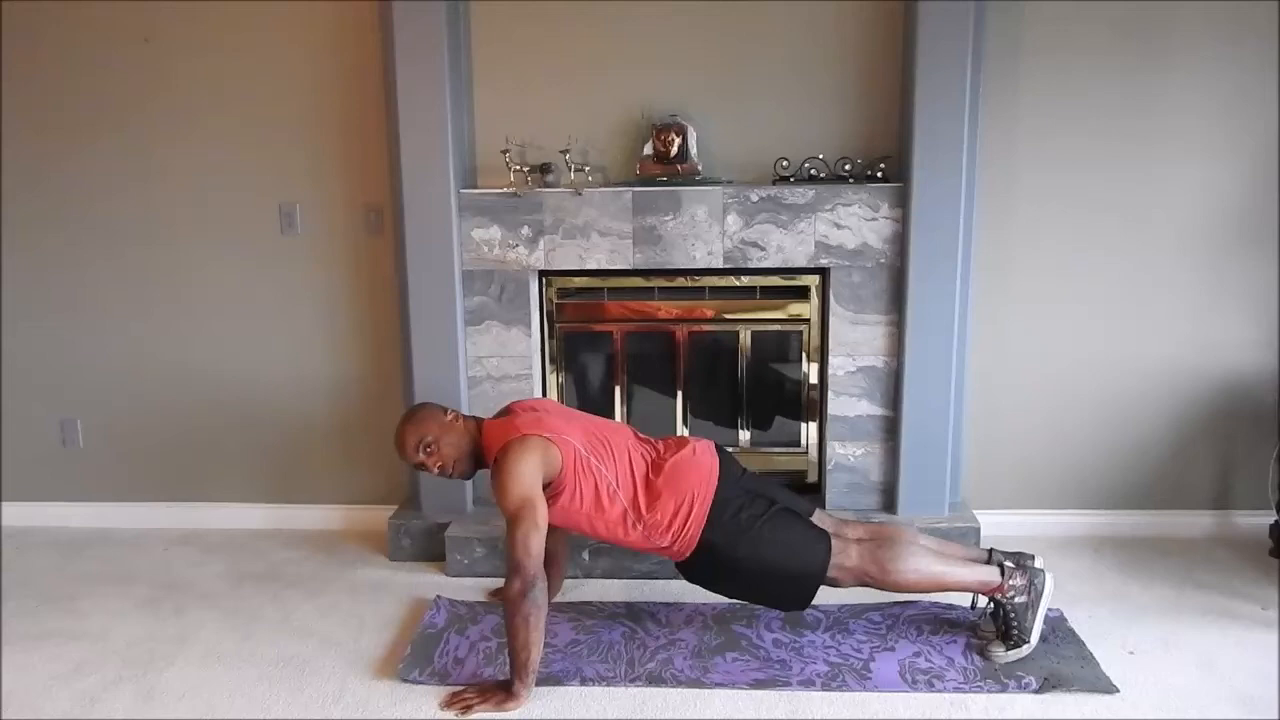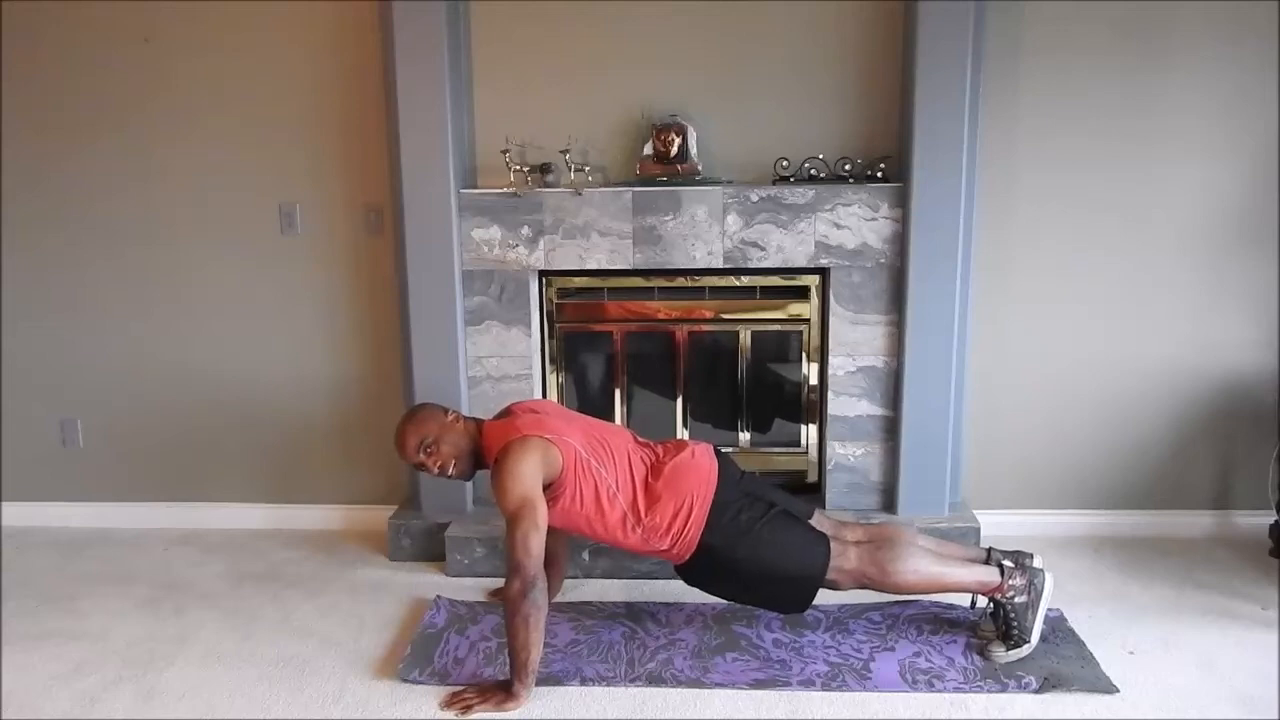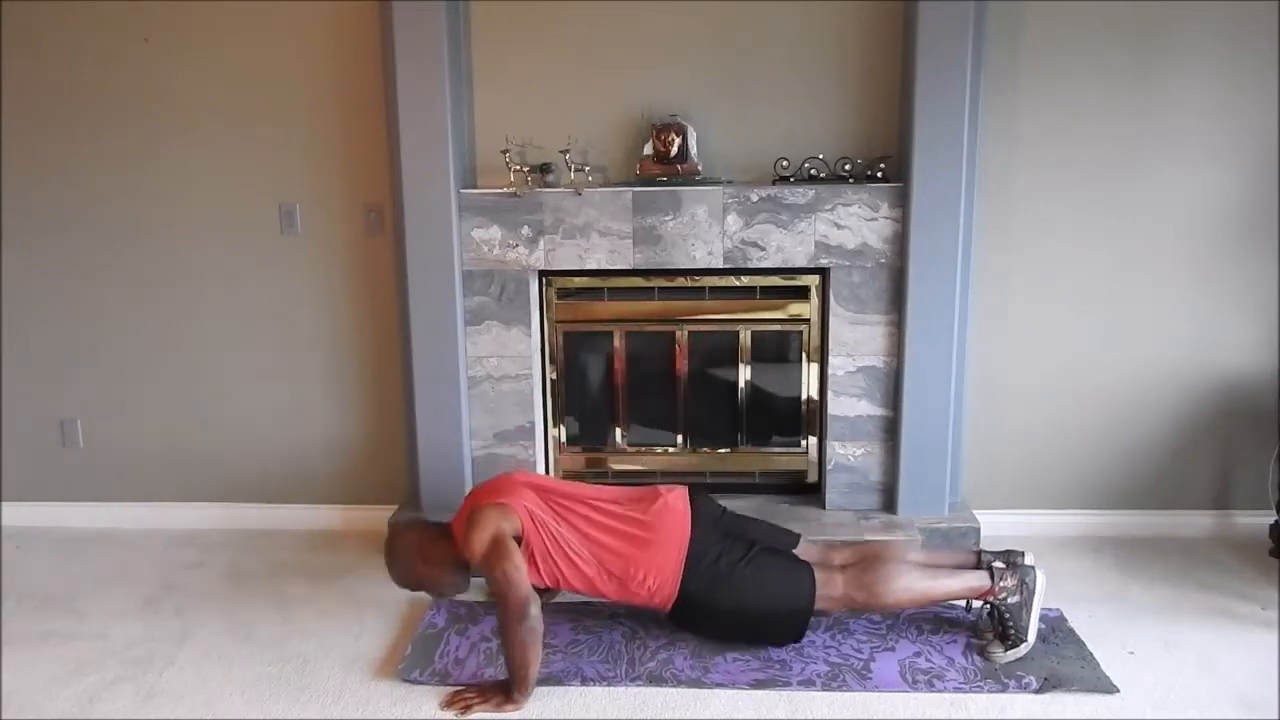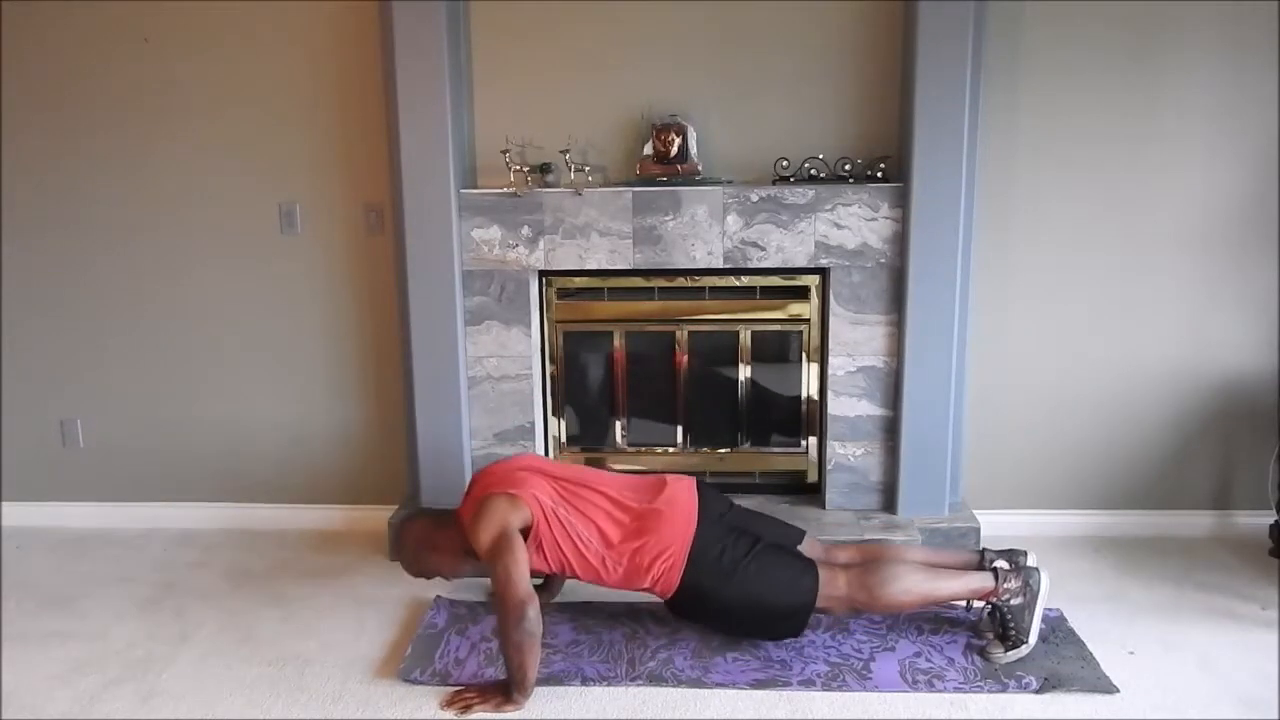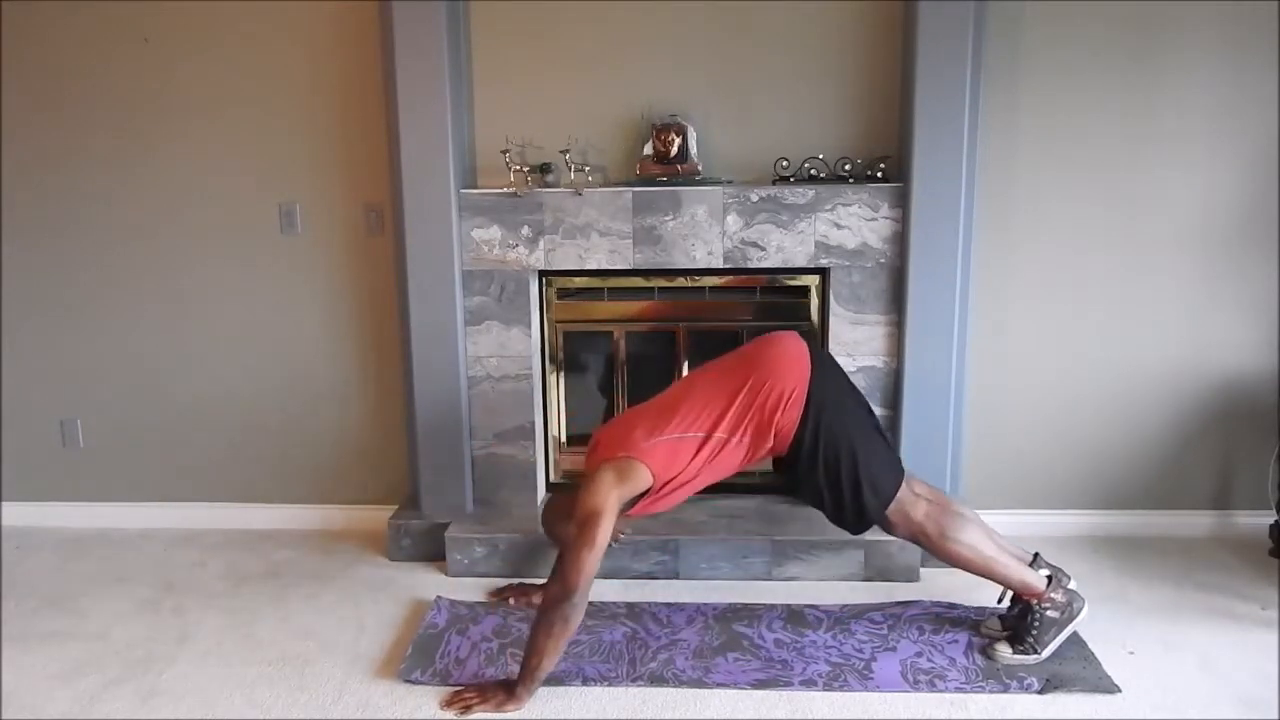
dt=1s
person 1, frame 1
left shoulder: (512, 462)
right shoulder: (517, 420)
left elbow: (523, 581)
right elbow: (558, 514)
right wrist: (542, 592)
left hip: (698, 514)
right hip: (698, 473)
left knee: (852, 563)
right knee: (844, 536)
left ankle: (1010, 582)
right ankle: (1000, 562)
person 1, frame 2
left shoulder: (513, 464)
right shoulder: (518, 420)
left elbow: (525, 582)
right elbow: (557, 517)
right wrist: (540, 594)
left hip: (697, 518)
right hip: (697, 476)
left knee: (850, 567)
right knee: (845, 537)
left ankle: (1010, 584)
right ankle: (999, 561)
person 1, frame 3
left shoulder: (477, 533)
right shoulder: (496, 499)
left elbow: (520, 605)
right wrist: (533, 580)
left hip: (684, 571)
right hip: (679, 516)
left knee: (840, 590)
right knee: (832, 559)
left ankle: (1002, 587)
right ankle: (992, 565)
person 1, frame 4
left shoulder: (486, 521)
right shoulder: (500, 483)
left elbow: (518, 609)
right wrist: (547, 589)
left hip: (684, 558)
right hip: (687, 507)
left knee: (841, 592)
right knee: (834, 557)
left ankle: (1007, 587)
right ankle: (994, 563)
person 1, frame 5
left shoulder: (602, 489)
right shoulder: (606, 461)
left elbow: (571, 599)
right wrist: (543, 586)
left hip: (792, 390)
right hip: (789, 369)
left knee: (902, 512)
right knee: (904, 497)
left ankle: (1049, 594)
right ankle: (1036, 576)
